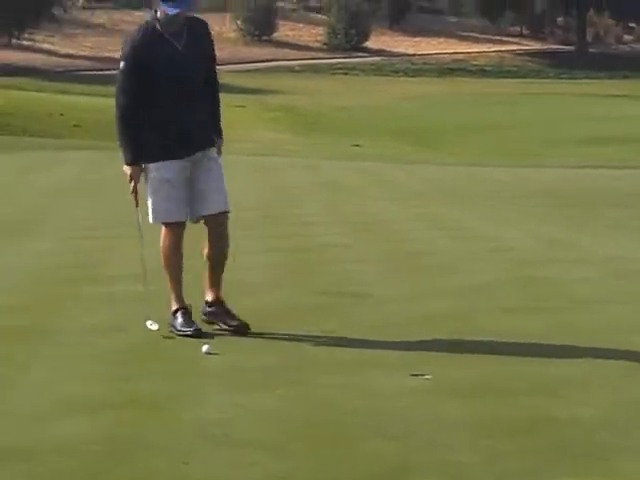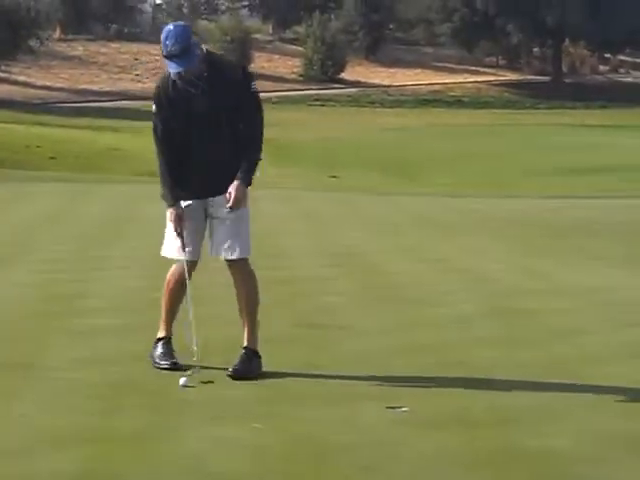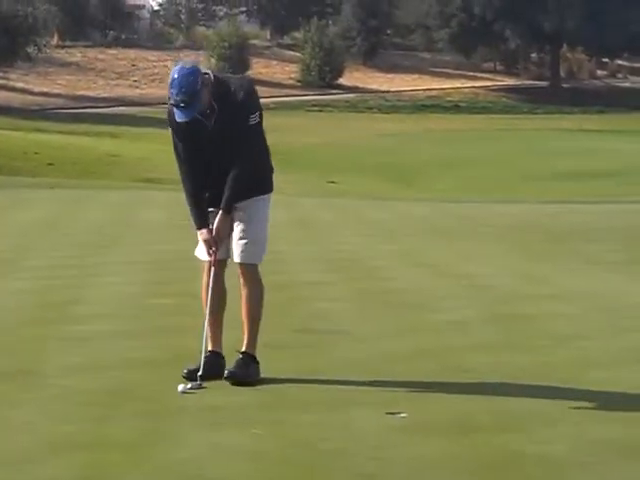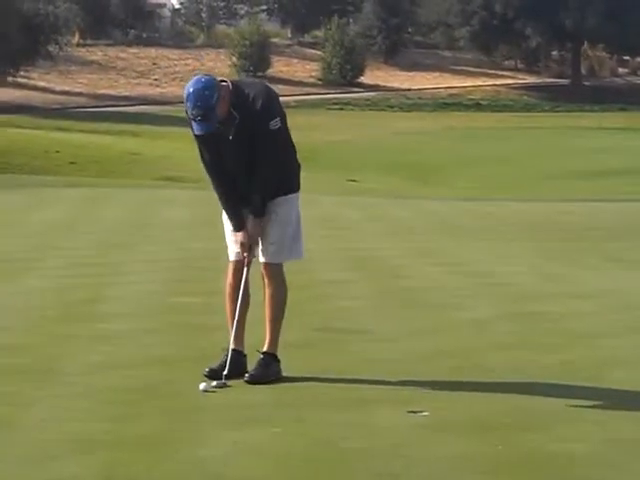
dt=0.5s
person 1, frame 1
left shoulder: (200, 31)
right shoulder: (138, 47)
right elbow: (126, 107)
left wrist: (215, 132)
right wrist: (131, 159)
left hip: (200, 146)
right hip: (160, 153)
left knee: (219, 221)
right knee: (173, 226)
left ankle: (214, 301)
right ankle: (178, 309)
person 1, frame 2
left shoulder: (233, 74)
right shoulder: (166, 89)
left elbow: (253, 129)
right elbow: (165, 148)
left wrist: (243, 179)
right wrist: (172, 200)
left hip: (228, 186)
right hip: (188, 189)
left knee: (238, 263)
right knee: (183, 264)
left ankle: (251, 349)
right ankle: (163, 339)
person 1, frame 3
left shoulder: (242, 95)
right shoulder: (178, 111)
left elbow: (245, 160)
right elbow: (188, 169)
left wrist: (226, 213)
right wrist: (201, 222)
left hip: (248, 191)
right hip: (209, 195)
left knee: (247, 267)
right knee: (211, 267)
left ankle: (248, 356)
right ankle: (213, 353)
person 1, frame 4
left shoulder: (261, 101)
right shoulder: (201, 116)
left elbow: (270, 164)
right elbow: (217, 174)
left wrist: (256, 215)
right wrist: (238, 224)
left hip: (276, 191)
right hip: (236, 196)
left knee: (271, 267)
right knee: (236, 266)
left ankle: (270, 356)
right ankle: (236, 353)
